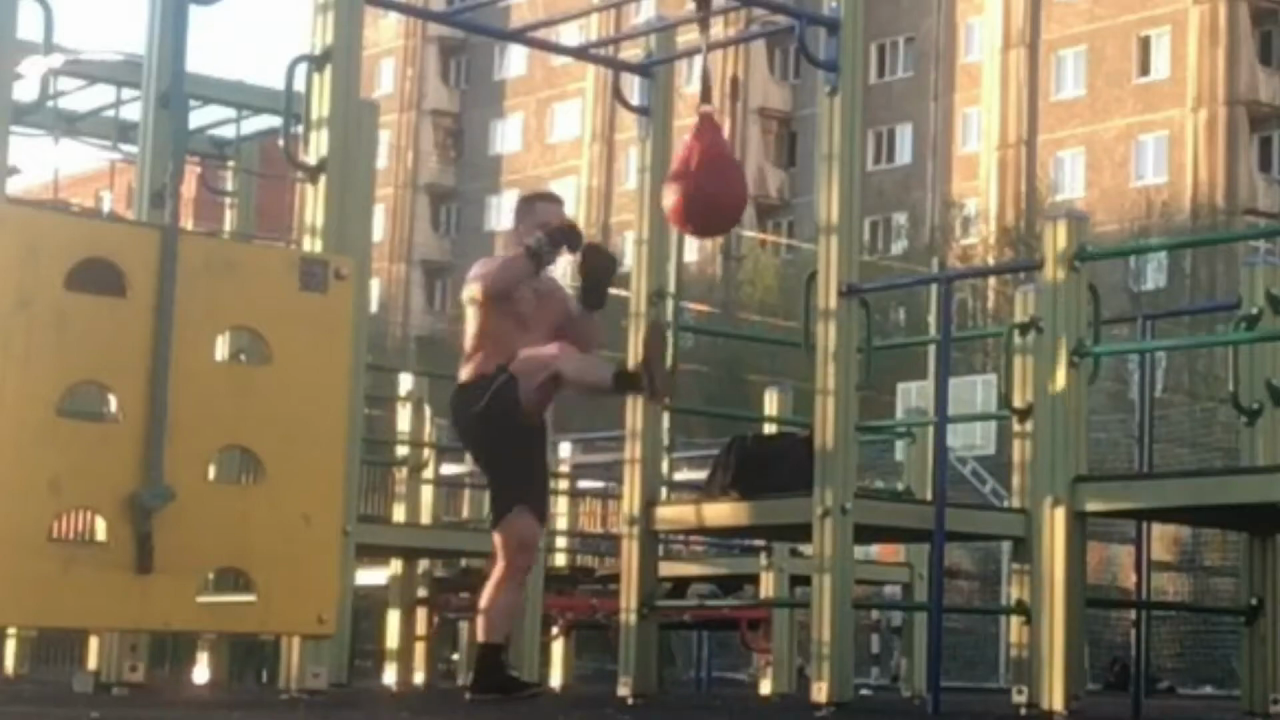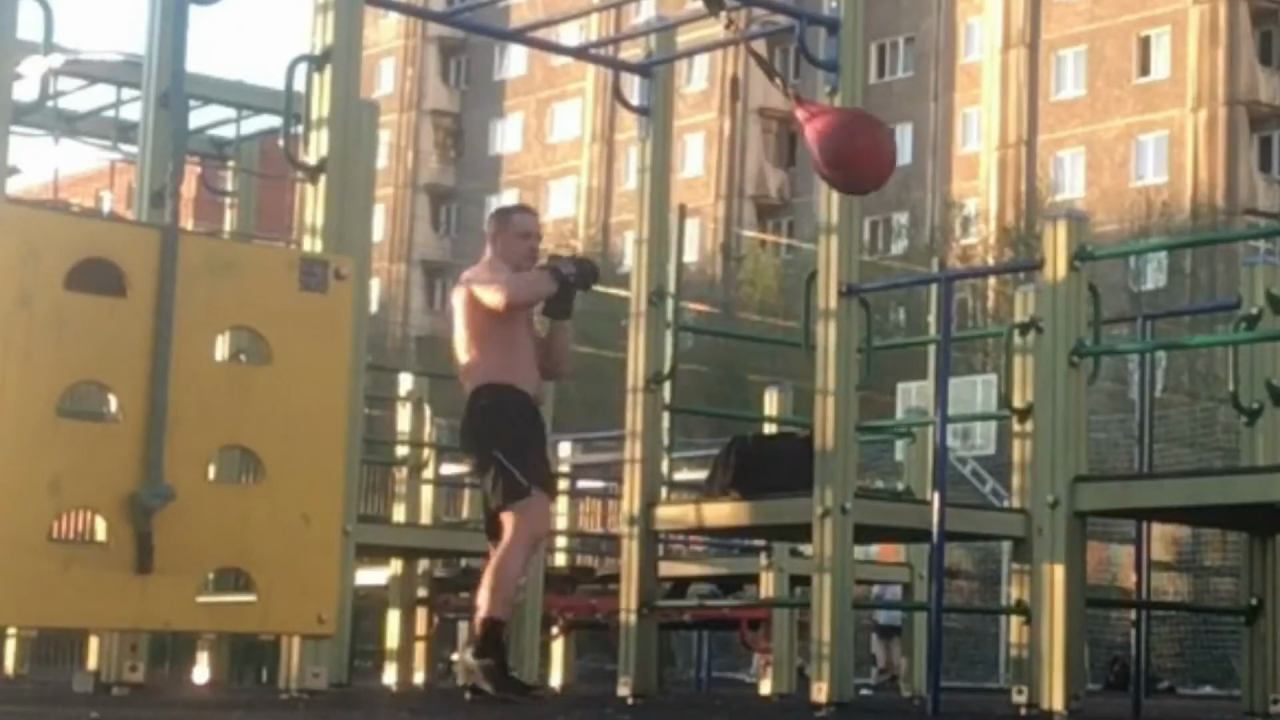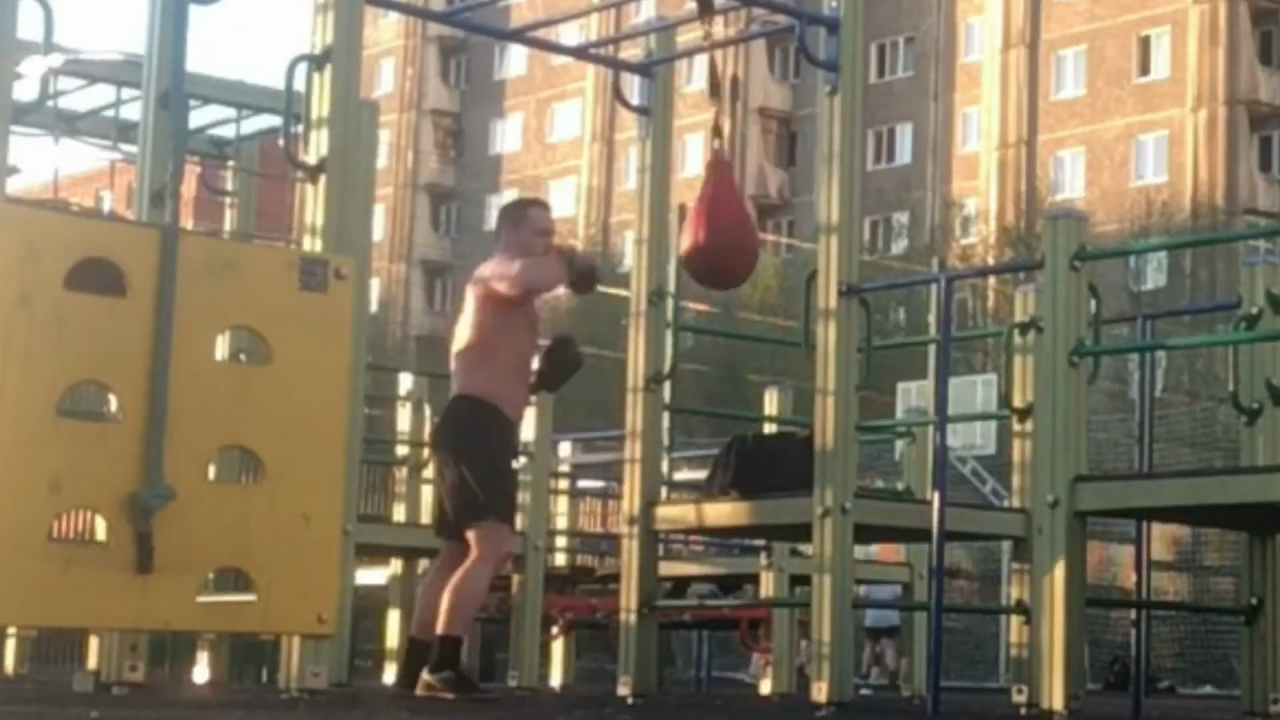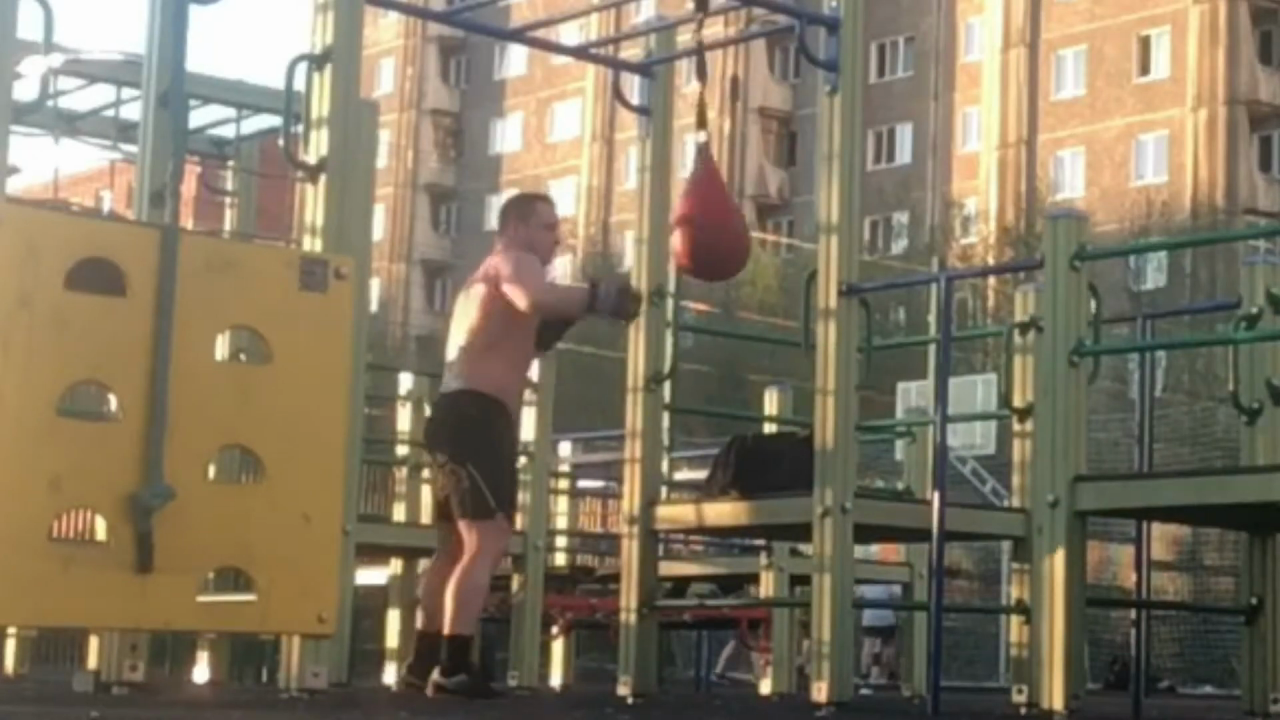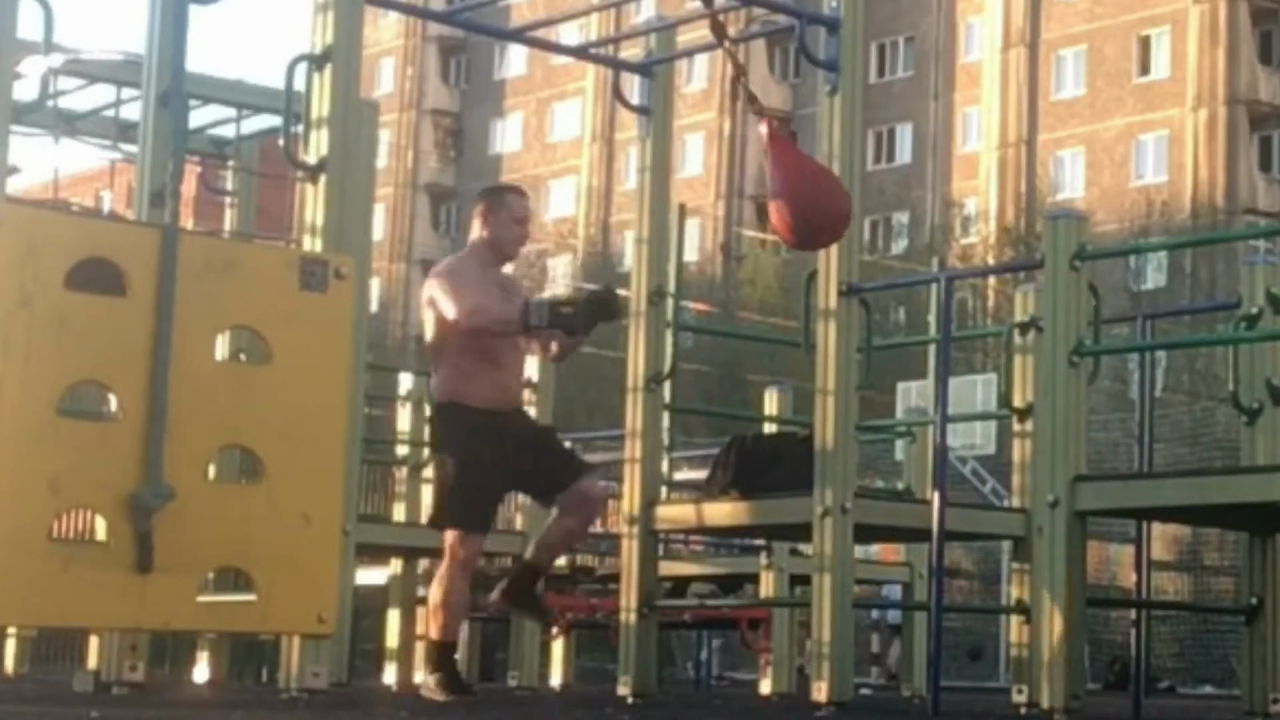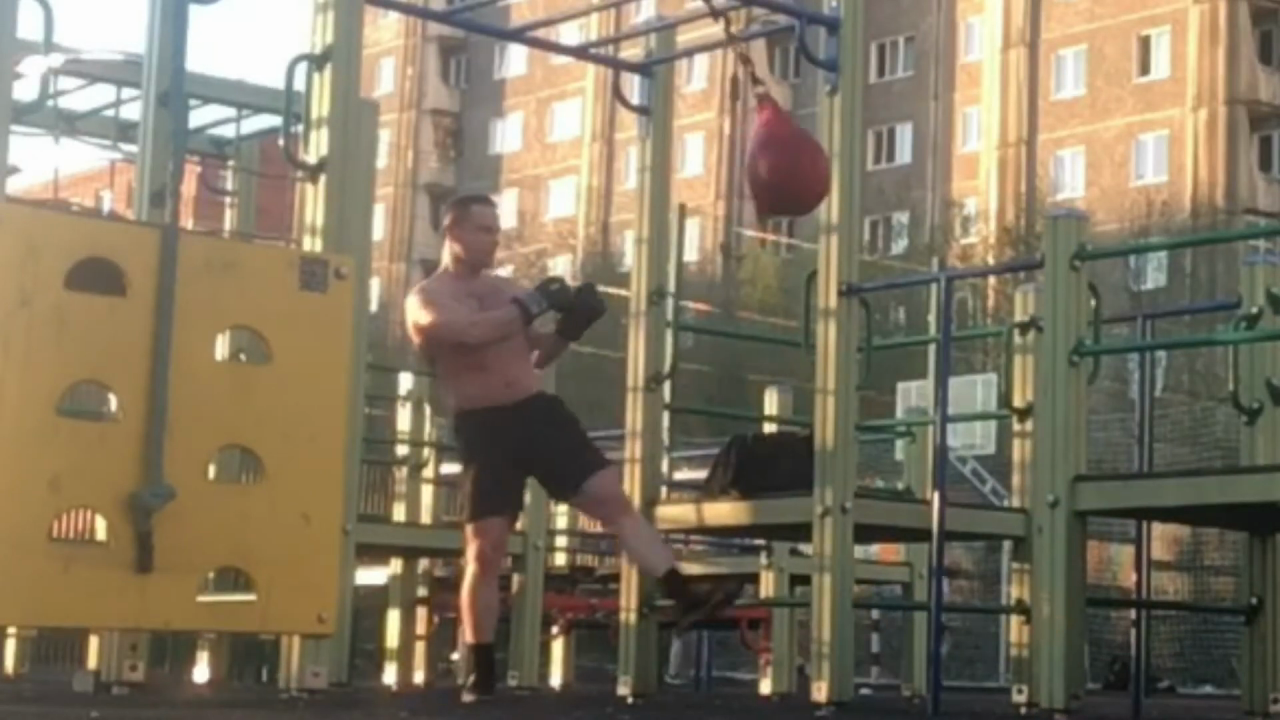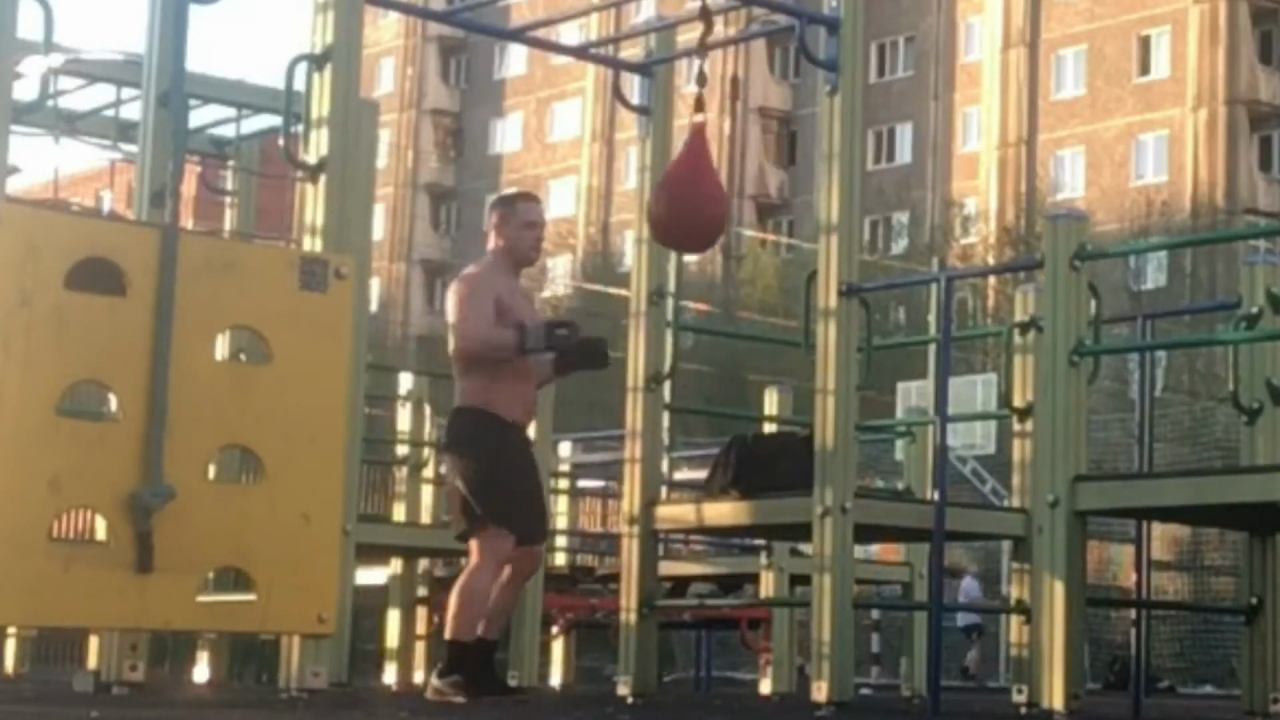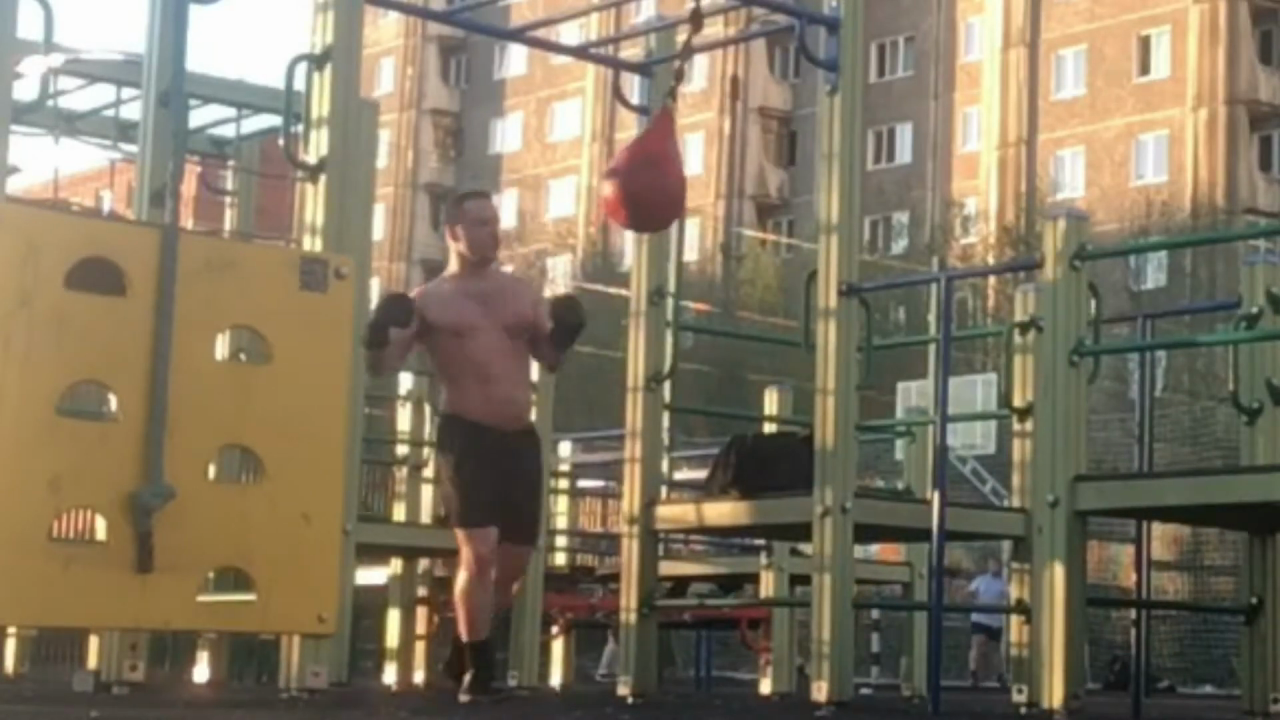
dt=0.5s
person 1, frame 1
left shoulder: (552, 292)
right shoulder: (491, 269)
left elbow: (588, 345)
right elbow: (481, 294)
left wrist: (593, 297)
right wrist: (538, 249)
left hip: (518, 421)
right hip: (484, 404)
left knee: (519, 548)
right knee: (554, 355)
left ankle: (488, 672)
right ankle: (640, 380)
person 1, frame 2
left shoulder: (509, 290)
right shoulder: (482, 276)
left elbow: (554, 368)
right elbow: (515, 295)
left wrist: (562, 306)
right wrist: (560, 275)
left hip: (519, 424)
right hip: (500, 415)
left knee: (514, 540)
right knee: (531, 524)
left ankle: (487, 660)
right ankle: (483, 652)
person 1, frame 3
left shoulder: (513, 301)
right shoulder: (497, 270)
left elbow: (520, 377)
right elbow: (532, 278)
left wrist: (553, 366)
right wrist: (569, 265)
left hip: (491, 434)
right hip: (472, 427)
left knee: (458, 552)
right knee: (492, 547)
left ankle: (416, 666)
right ankle: (441, 667)
person 1, frame 4
left shoulder: (487, 281)
right shoulder: (510, 262)
right elbow: (540, 300)
left wrist: (540, 336)
right wrist: (600, 296)
left hip: (457, 419)
right hip: (476, 421)
left knee: (457, 546)
right knee: (488, 542)
left ankle: (425, 664)
right ankle: (453, 667)
person 1, frame 5
left shoulder: (509, 289)
right shoulder: (451, 274)
left elbow: (553, 349)
right elbow: (471, 318)
left wrist: (579, 319)
right wrist: (547, 313)
left hip: (512, 423)
right hip: (464, 427)
left knee: (591, 494)
right knee: (463, 551)
left ankle: (522, 582)
right ankle: (439, 668)
person 1, frame 6
left shoulder: (503, 286)
right shoulder: (425, 298)
right elbow: (473, 332)
left wrist: (567, 330)
right wrist: (530, 301)
left hip: (539, 414)
right hip: (485, 429)
left knee: (611, 497)
right knee: (485, 551)
left ankle: (684, 595)
right ankle: (479, 673)
person 1, frame 7
left shoulder: (515, 295)
right shoulder: (476, 282)
right elbow: (465, 345)
left wrist: (567, 358)
right wrist: (538, 339)
left hip: (506, 440)
right hip: (481, 434)
left knee: (523, 557)
right knee: (492, 554)
left ankle: (477, 664)
right ankle: (449, 671)
person 1, frame 8
left shoulder: (518, 290)
right shoulder: (428, 302)
left elbow: (552, 361)
right elbow: (381, 367)
left wrist: (565, 335)
right wrist: (380, 331)
left hip: (519, 438)
right hip: (470, 437)
left knee: (515, 561)
right knee: (478, 555)
left ankle: (467, 648)
right ankle: (477, 670)
